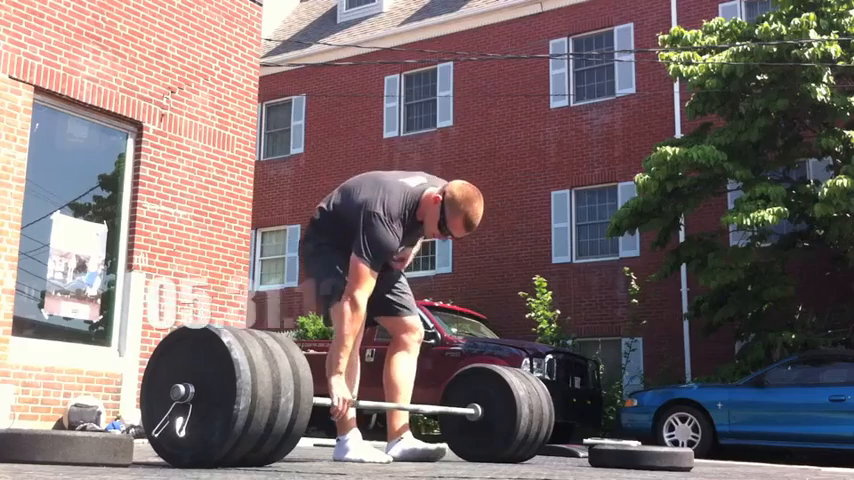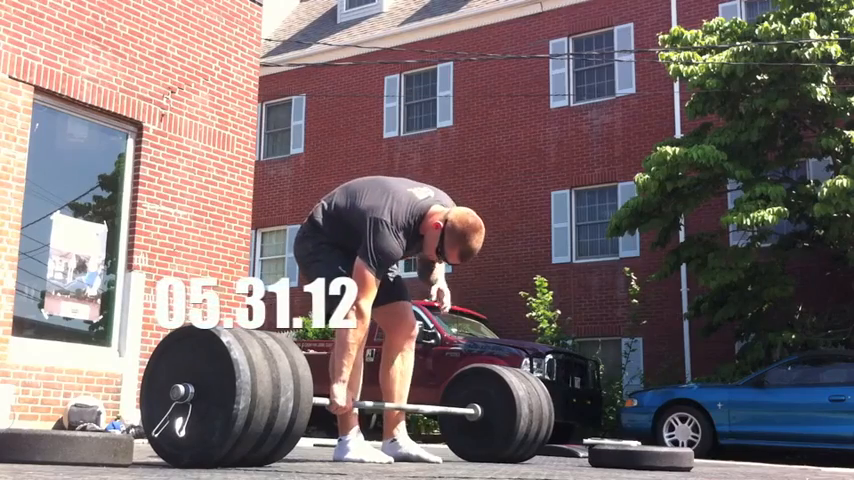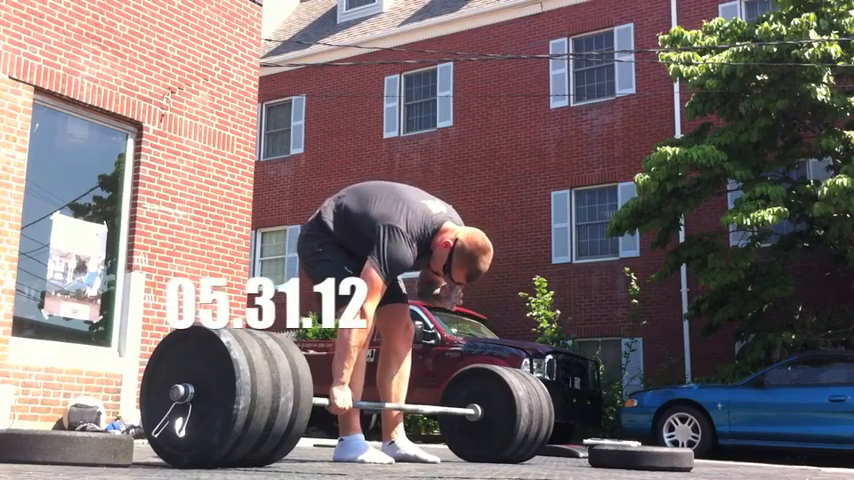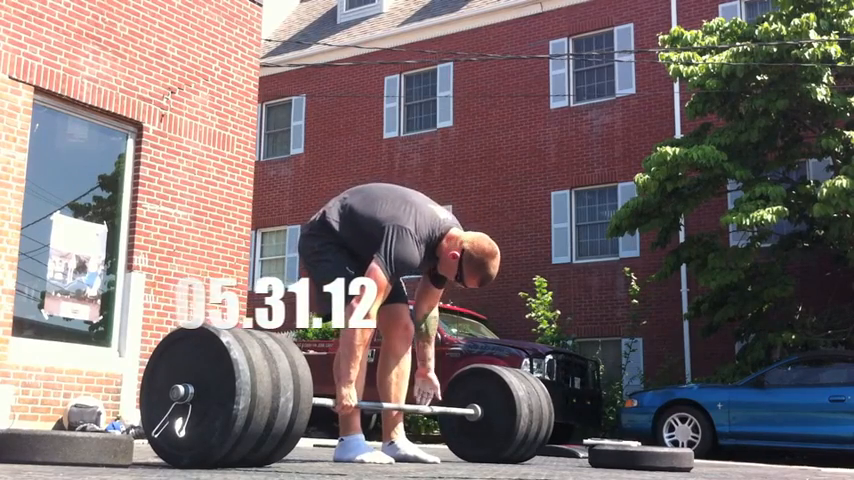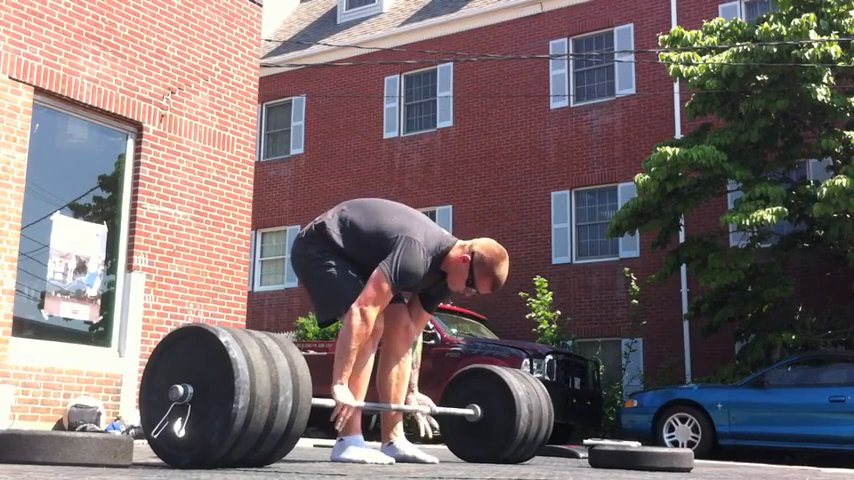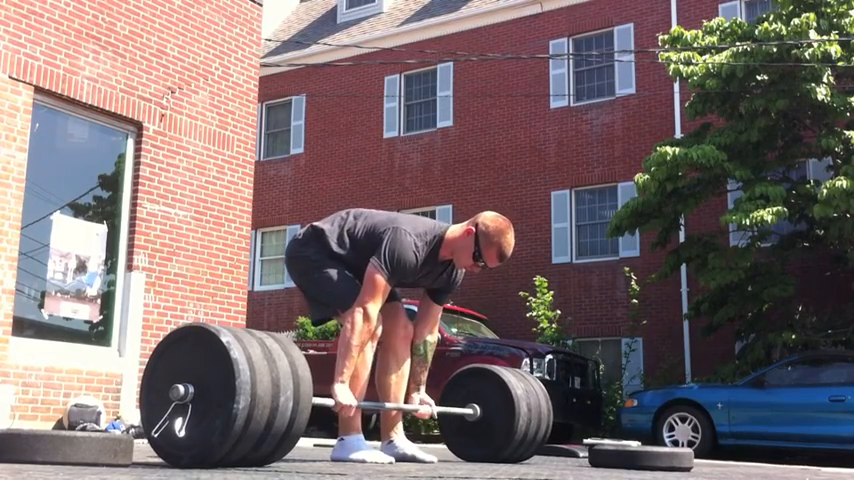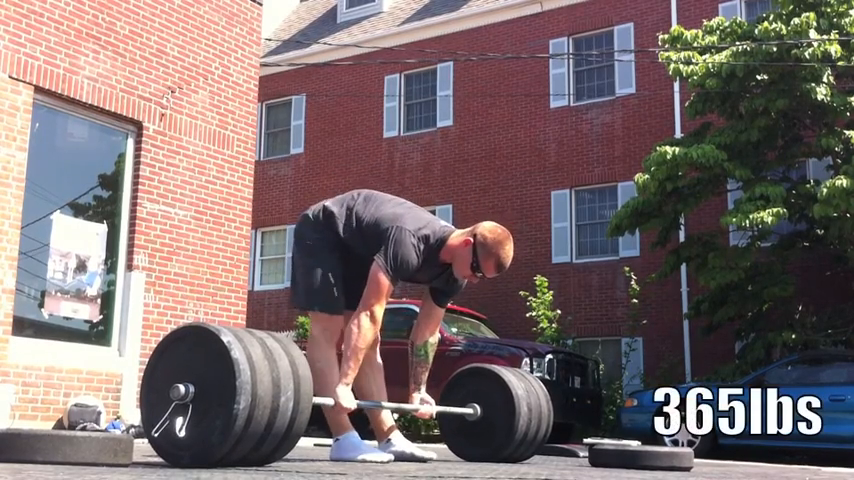
dt=0.7s
person 1, frame 1
left shoulder: (449, 196)
right shoulder: (385, 220)
right elbow: (355, 300)
left wrist: (410, 250)
right wrist: (337, 376)
left hip: (374, 252)
right hip: (327, 243)
left knee: (410, 332)
right knee: (351, 322)
left ankle: (399, 439)
right ankle: (348, 441)
person 1, frame 2
left shoulder: (450, 215)
right shoulder: (388, 229)
left elbow: (430, 262)
right elbow: (360, 307)
left wrist: (438, 281)
right wrist: (340, 383)
left hip: (362, 247)
right hip: (323, 242)
left knee: (405, 329)
right knee: (352, 322)
left ankle: (395, 438)
right ankle: (349, 441)
person 1, frame 3
left shoulder: (457, 233)
right shoulder: (400, 240)
left elbow: (425, 290)
right elbow: (362, 311)
left wrist: (443, 295)
right wrist: (340, 385)
left hip: (363, 246)
right hip: (325, 240)
left knee: (402, 331)
right knee: (360, 322)
left ankle: (394, 440)
right ankle: (350, 441)
person 1, frame 4
left shoulder: (455, 241)
right shoulder: (407, 242)
left elbow: (426, 308)
right elbow: (363, 309)
left wrist: (426, 369)
right wrist: (346, 384)
left hip: (365, 247)
right hip: (327, 241)
left knee: (402, 330)
right knee: (364, 325)
left ankle: (394, 440)
right ankle: (350, 441)
person 1, frame 5
left shoulder: (445, 275)
right shoulder: (415, 255)
left elbow: (413, 332)
right elbow: (361, 313)
left wrist: (411, 392)
right wrist: (339, 384)
left hip: (358, 257)
right hip: (319, 248)
left knee: (402, 330)
right knee: (372, 325)
left ankle: (393, 441)
right ankle: (348, 442)
person 1, frame 6
left shoulder: (452, 269)
right shoulder: (406, 243)
left elbow: (426, 331)
right elbow: (365, 311)
left wrist: (417, 390)
right wrist: (341, 383)
left hip: (353, 260)
right hip: (314, 252)
left knee: (401, 332)
right knee: (370, 327)
left ankle: (393, 439)
right ankle: (349, 441)
person 1, frame 7
left shoulder: (451, 273)
right shoulder: (408, 244)
left elbow: (426, 333)
right elbow: (369, 315)
left wrist: (417, 391)
right wrist: (343, 385)
left hip: (357, 247)
right hip: (322, 232)
left knee: (367, 342)
right knee: (328, 330)
left ankle: (389, 438)
right ankle: (344, 440)
